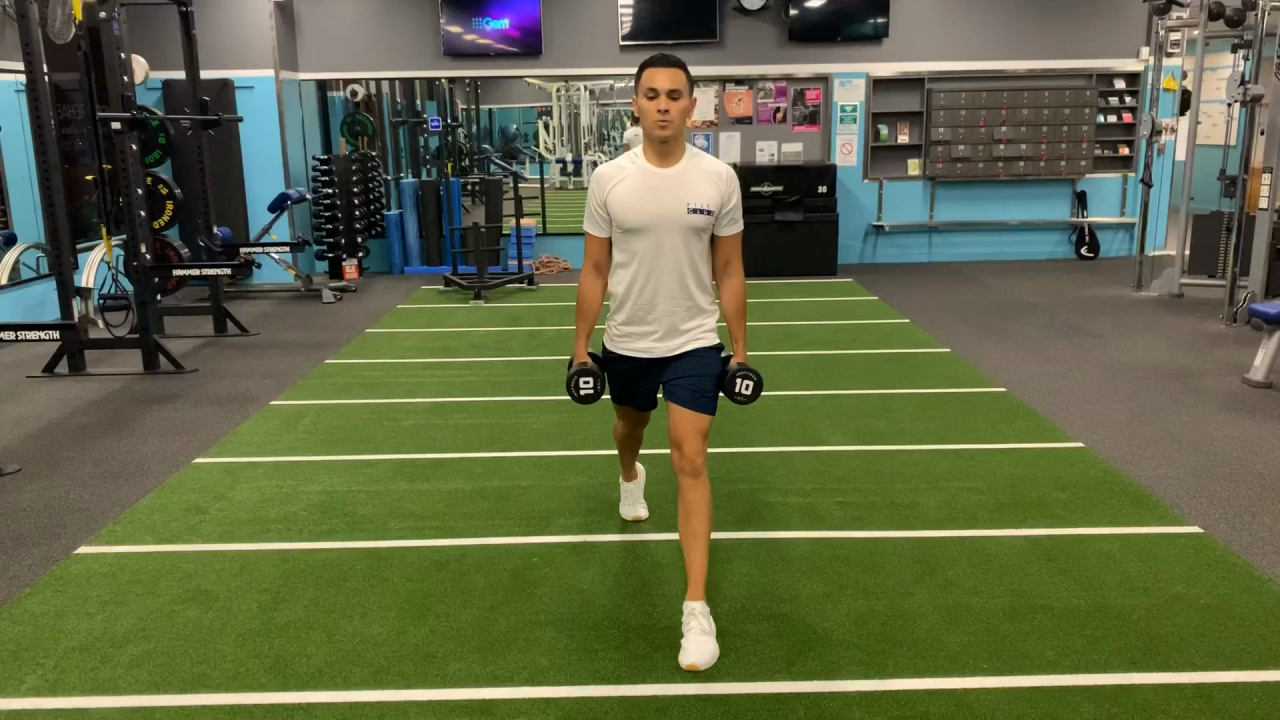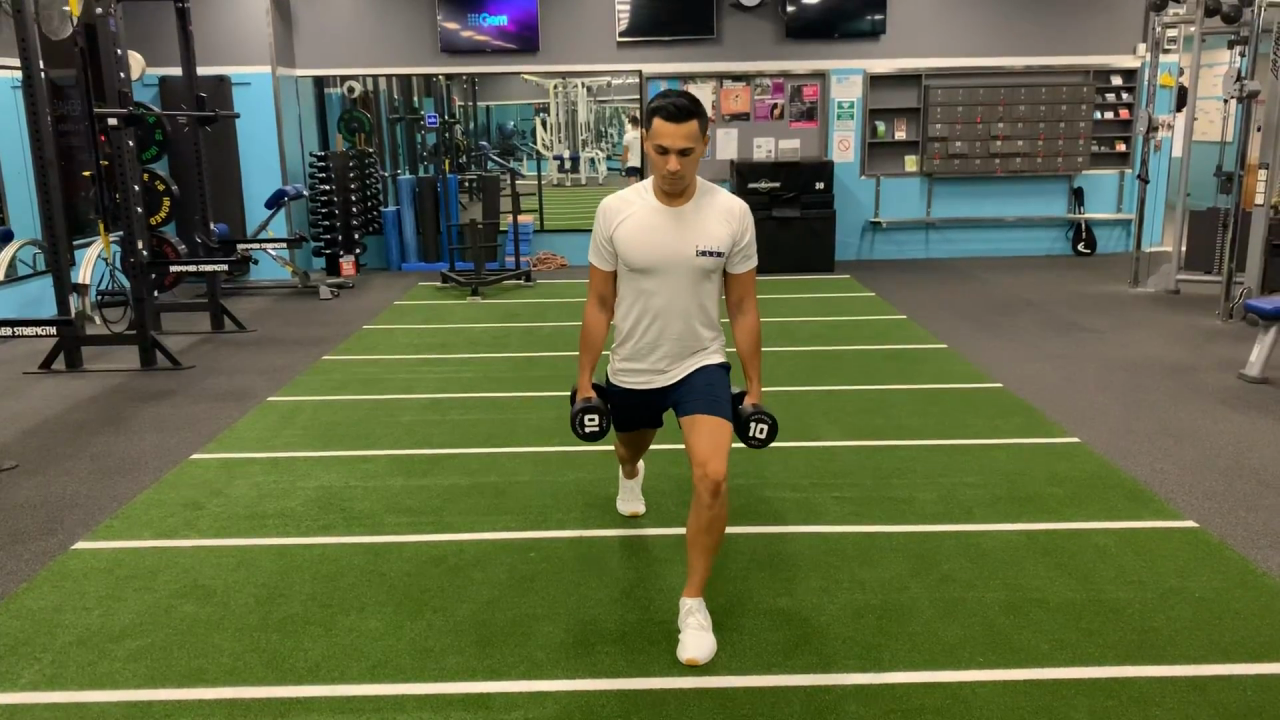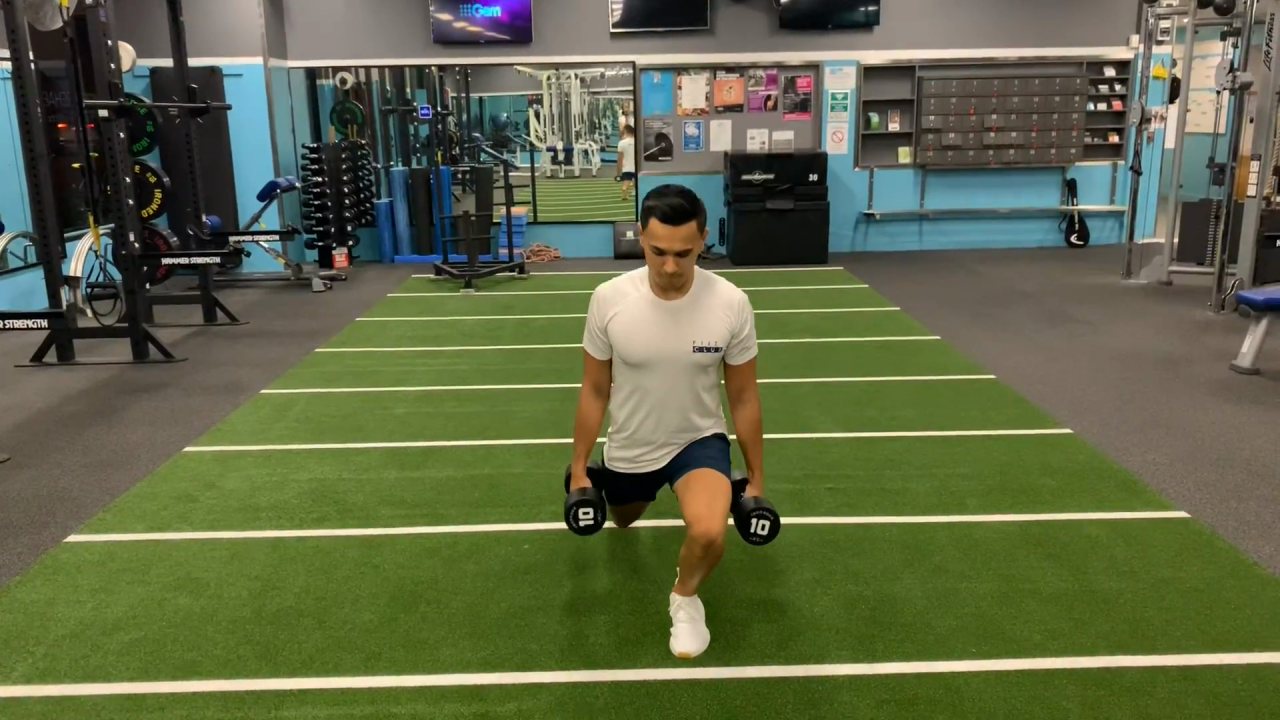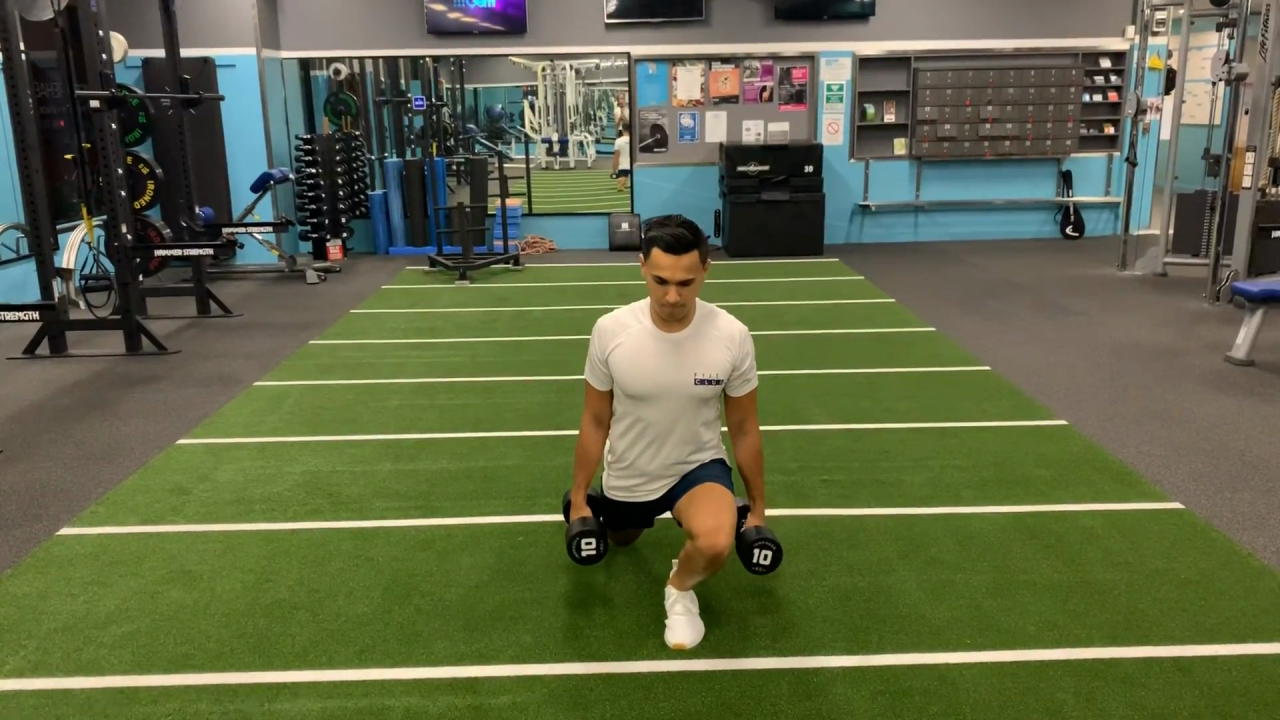
dt=1s
person 1, frame 1
left shoulder: (718, 177)
right shoulder: (609, 178)
left elbow: (729, 272)
right elbow: (595, 270)
left wrist: (739, 348)
right wrist: (581, 344)
left hip: (694, 343)
right hip: (627, 343)
left knee: (690, 463)
right knee: (629, 426)
left ankle: (697, 608)
right ankle: (630, 477)
person 1, frame 2
left shoulder: (732, 213)
right shoulder: (615, 211)
left elbow: (743, 308)
right elbow: (599, 304)
left wrist: (754, 386)
right wrist: (584, 380)
left hip: (702, 365)
right hip: (631, 371)
left knee: (712, 478)
right knee: (632, 445)
left ankle: (693, 603)
right ankle: (630, 472)
person 1, frame 3
left shoulder: (731, 303)
right shoulder: (609, 299)
left elbow: (744, 398)
right elbow: (595, 392)
left wrist: (756, 477)
right wrist: (578, 467)
left hip: (699, 440)
right hip: (629, 447)
left knee: (709, 532)
right knee: (623, 518)
left ankle: (685, 595)
right ankle: (635, 493)
person 1, frame 4
left shoulder: (732, 336)
right shoulder: (610, 331)
left elbow: (744, 429)
right elbow: (595, 421)
left wrist: (757, 506)
right wrist: (578, 497)
left hip: (699, 465)
right hip: (628, 476)
left knee: (716, 543)
right knee: (621, 541)
left ankle: (681, 588)
